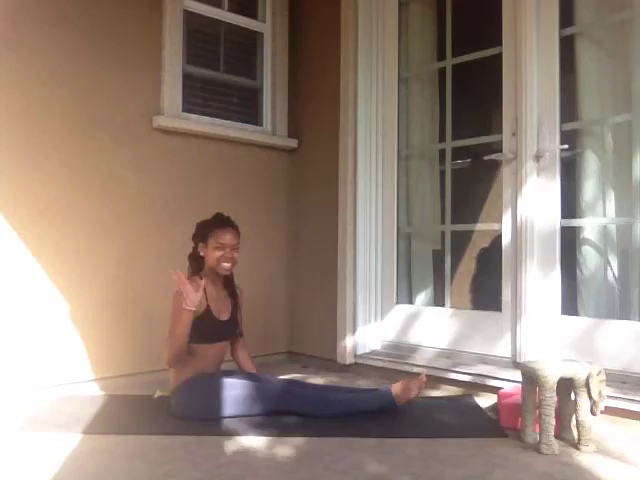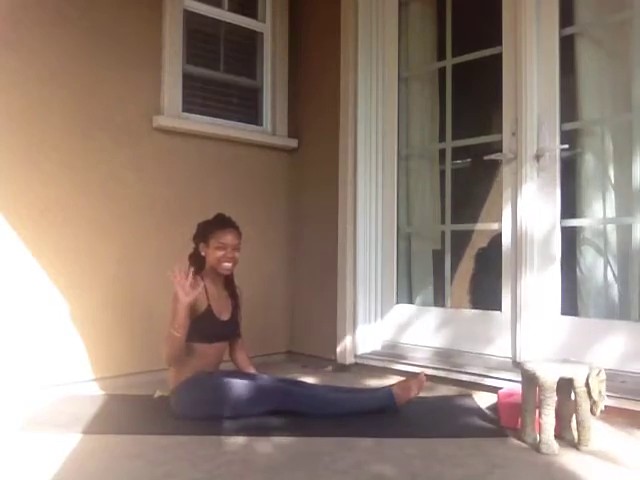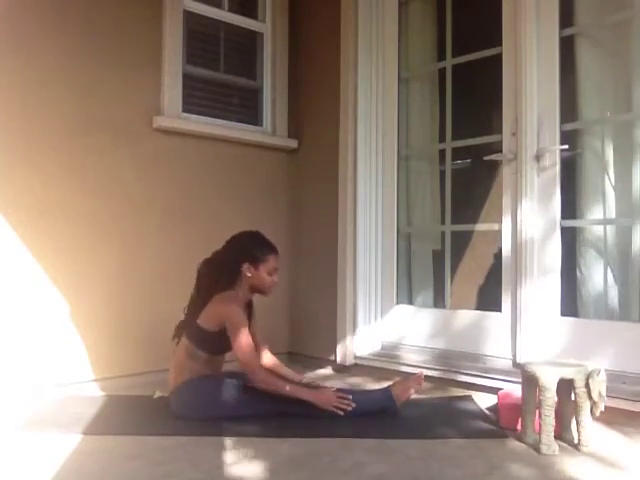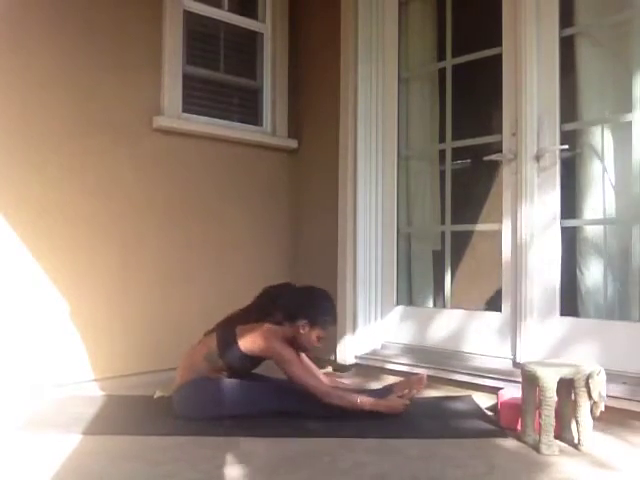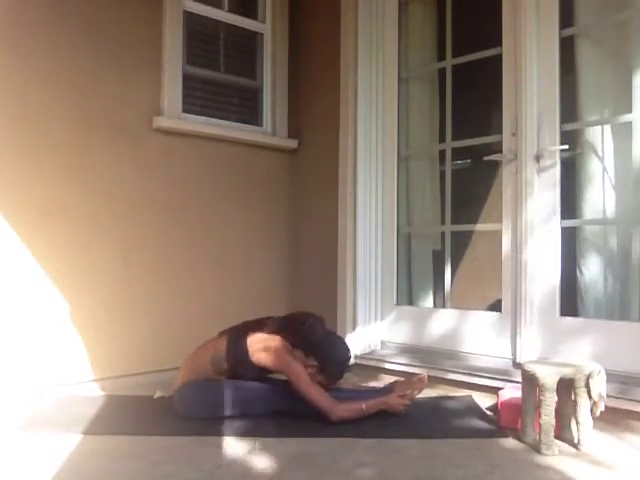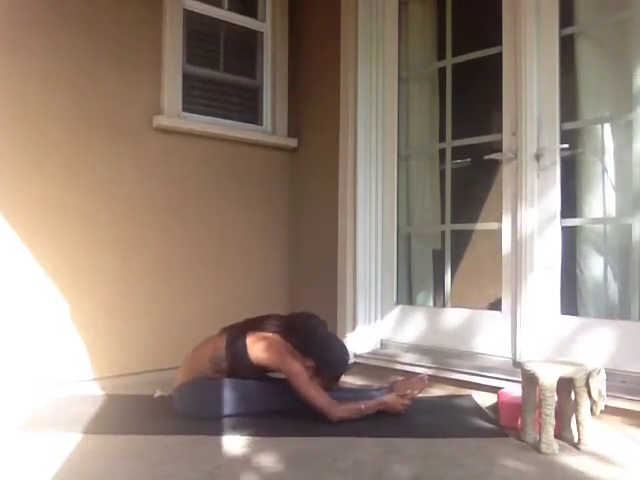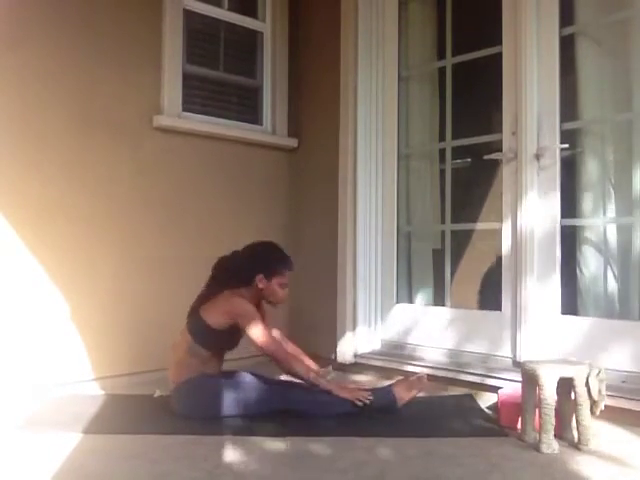
dt=0.7s
person 1, frame 1
left shoulder: (233, 293)
right shoulder: (190, 290)
right elbow: (171, 358)
left wrist: (260, 383)
right wrist: (189, 309)
left hip: (215, 381)
right hip: (191, 392)
left knee: (288, 387)
right knee: (284, 395)
left ankle: (385, 395)
right ankle: (388, 397)
person 1, frame 2
left shoulder: (233, 293)
right shoulder: (193, 289)
right elbow: (171, 358)
left wrist: (259, 383)
right wrist: (183, 305)
left hip: (213, 382)
right hip: (191, 392)
left knee: (286, 387)
right knee: (283, 394)
left ankle: (385, 395)
right ankle: (388, 397)
person 1, frame 3
left shoulder: (239, 302)
right shoulder: (230, 306)
left elbow: (262, 356)
right elbow: (255, 374)
left wrist: (306, 384)
right wrist: (312, 395)
left hip: (205, 385)
right hip: (191, 394)
left knee: (282, 389)
right knee: (280, 399)
left ankle: (383, 397)
right ankle: (386, 399)
person 1, frame 4
left shoulder: (280, 330)
right shoulder: (271, 339)
left elbow: (320, 379)
right elbow: (323, 394)
left wrist: (375, 393)
right wrist: (378, 404)
left hip: (212, 383)
right hip: (194, 393)
left knee: (291, 390)
right knee: (285, 398)
left ankle: (386, 393)
person 1, frame 5
left shoulder: (295, 343)
right shoulder: (282, 355)
left elbow: (325, 389)
right elbow: (334, 411)
left wrist: (380, 392)
right wrist: (383, 403)
left hip: (212, 384)
right hip: (194, 393)
left knee: (295, 393)
right knee: (285, 398)
person 1, frame 6
left shoulder: (289, 340)
right shoulder: (282, 354)
left elbow: (320, 389)
right elbow: (333, 411)
left wrist: (381, 393)
right wrist: (382, 403)
left hip: (207, 385)
right hip: (194, 393)
left knee: (298, 393)
right knee: (286, 398)
left ankle: (386, 391)
person 1, frame 7
left shoulder: (244, 300)
right shoulder: (239, 305)
left elbow: (282, 344)
right elbow: (280, 355)
left wrist: (324, 378)
right wrist: (331, 386)
left hip: (207, 384)
right hip: (193, 393)
left knee: (290, 389)
right knee: (289, 398)
left ankle: (386, 395)
right ankle: (389, 398)
